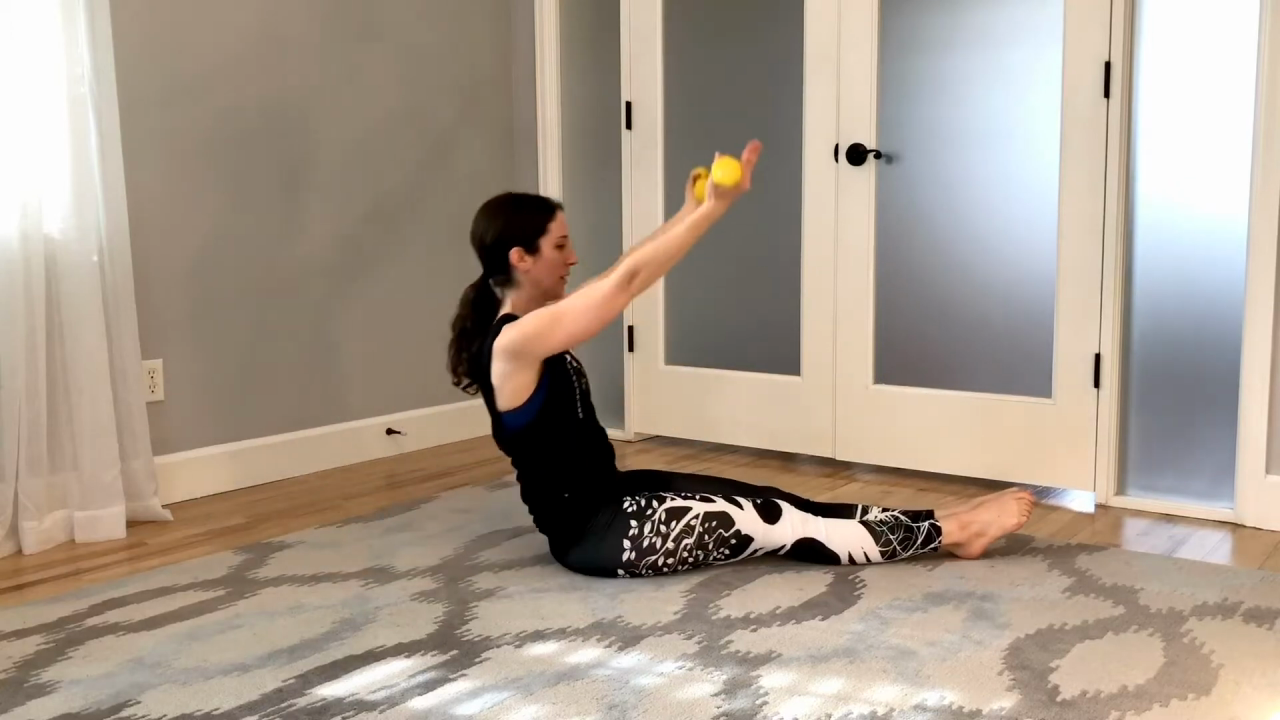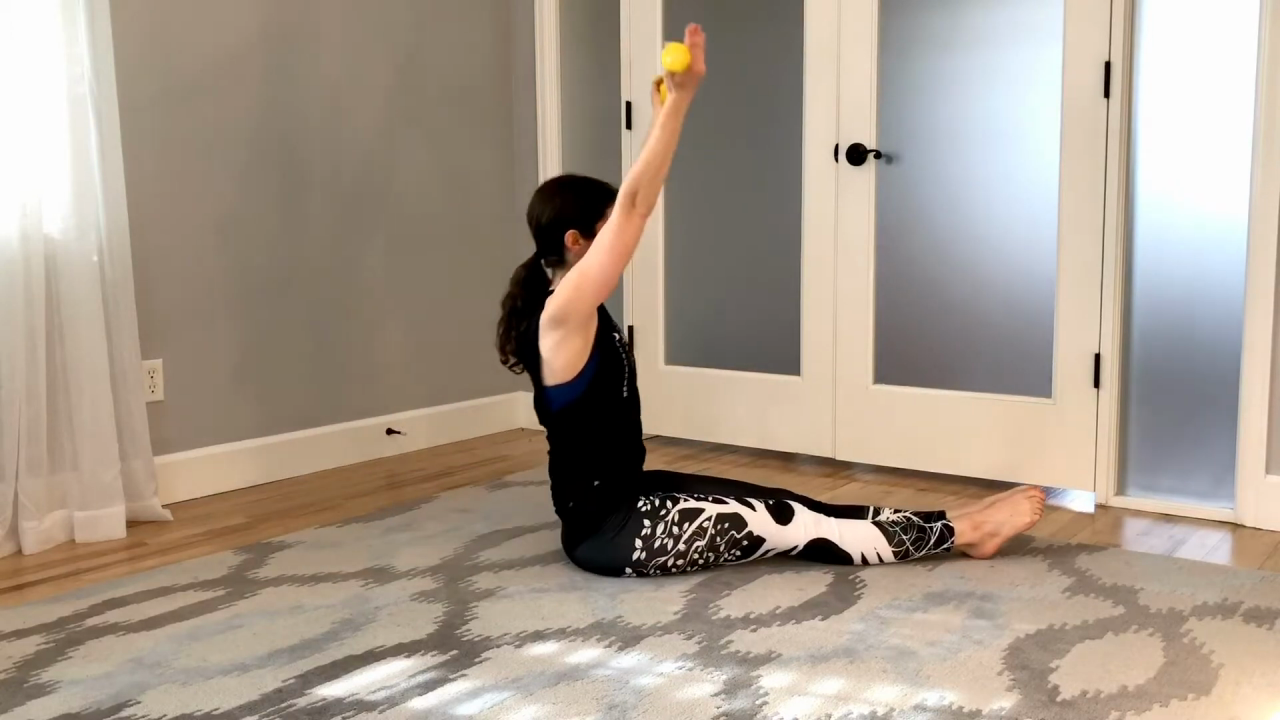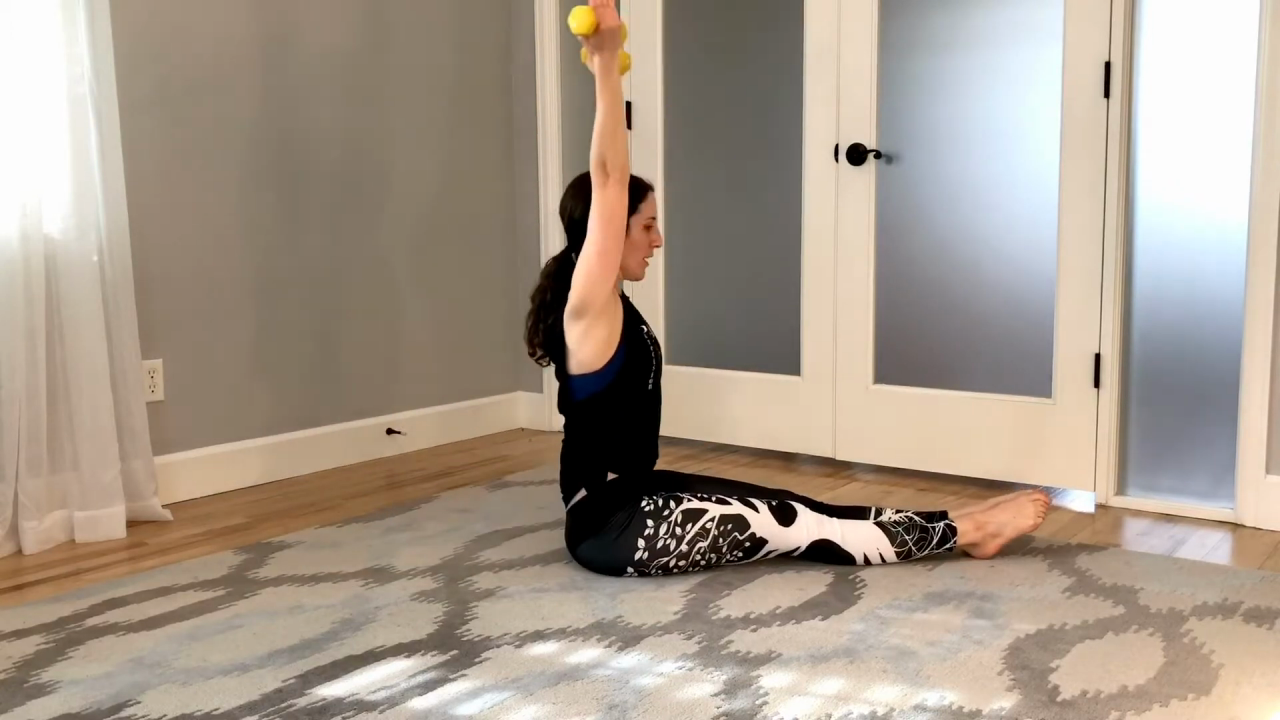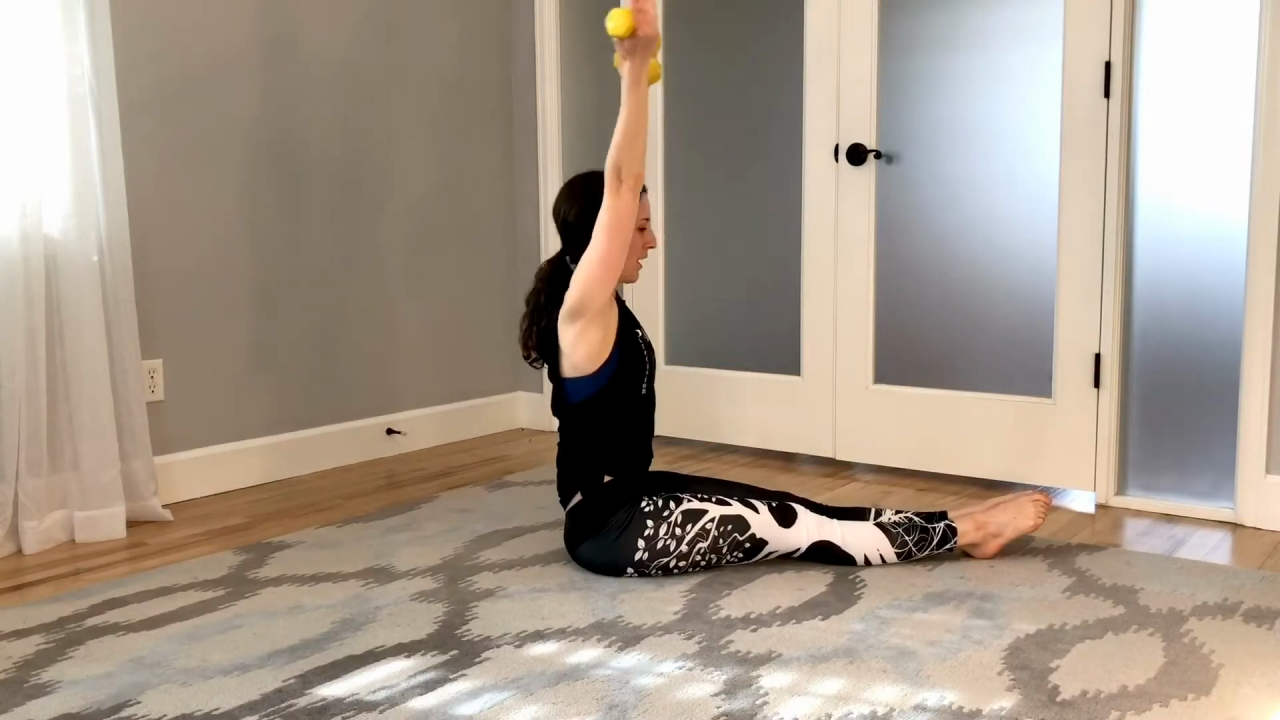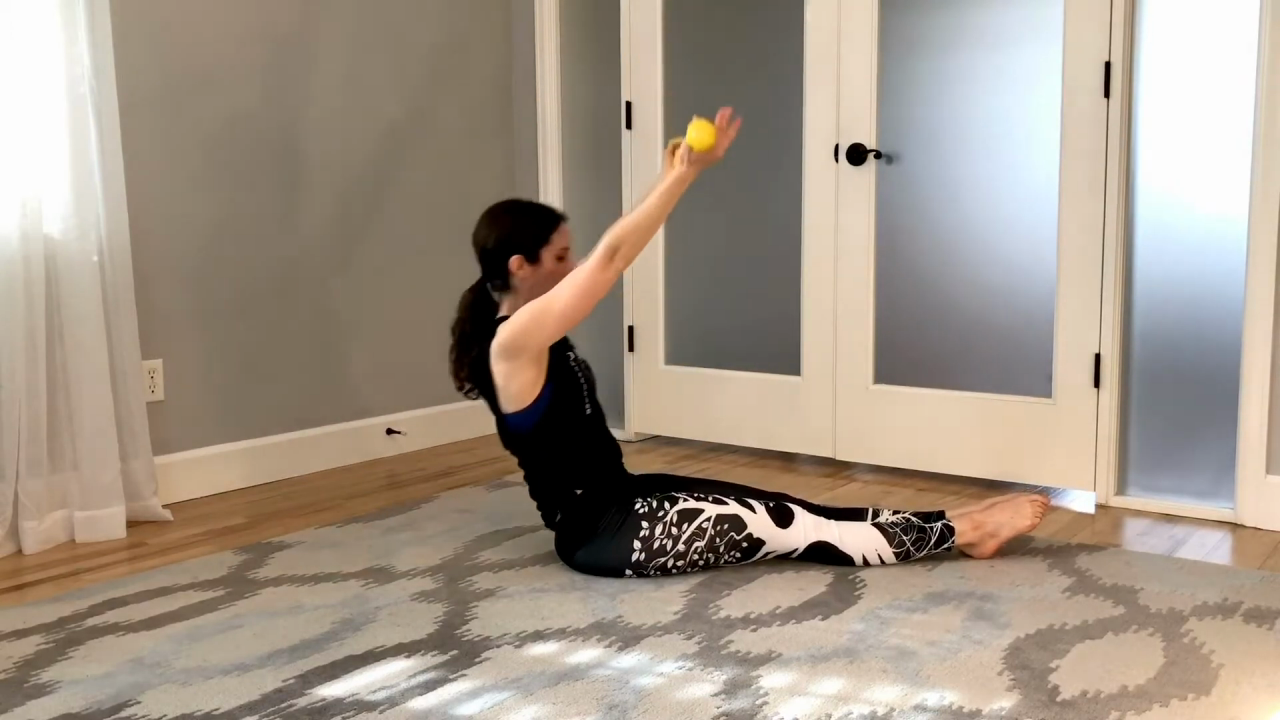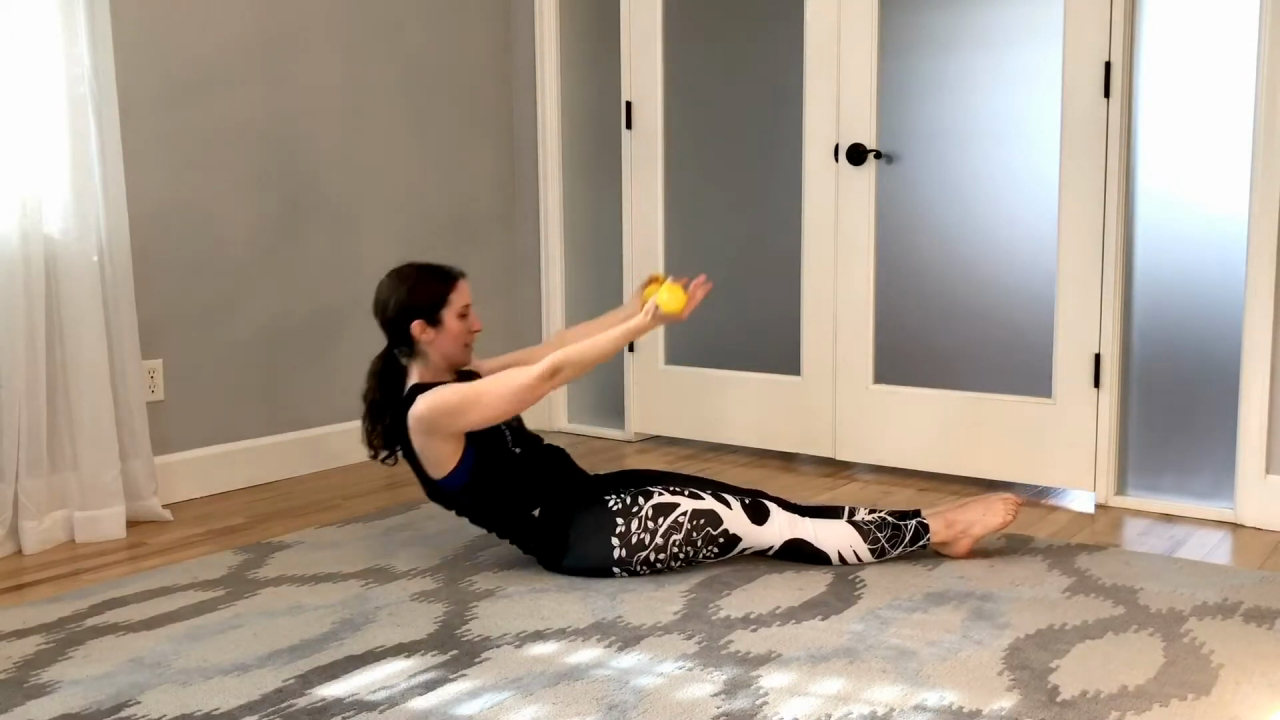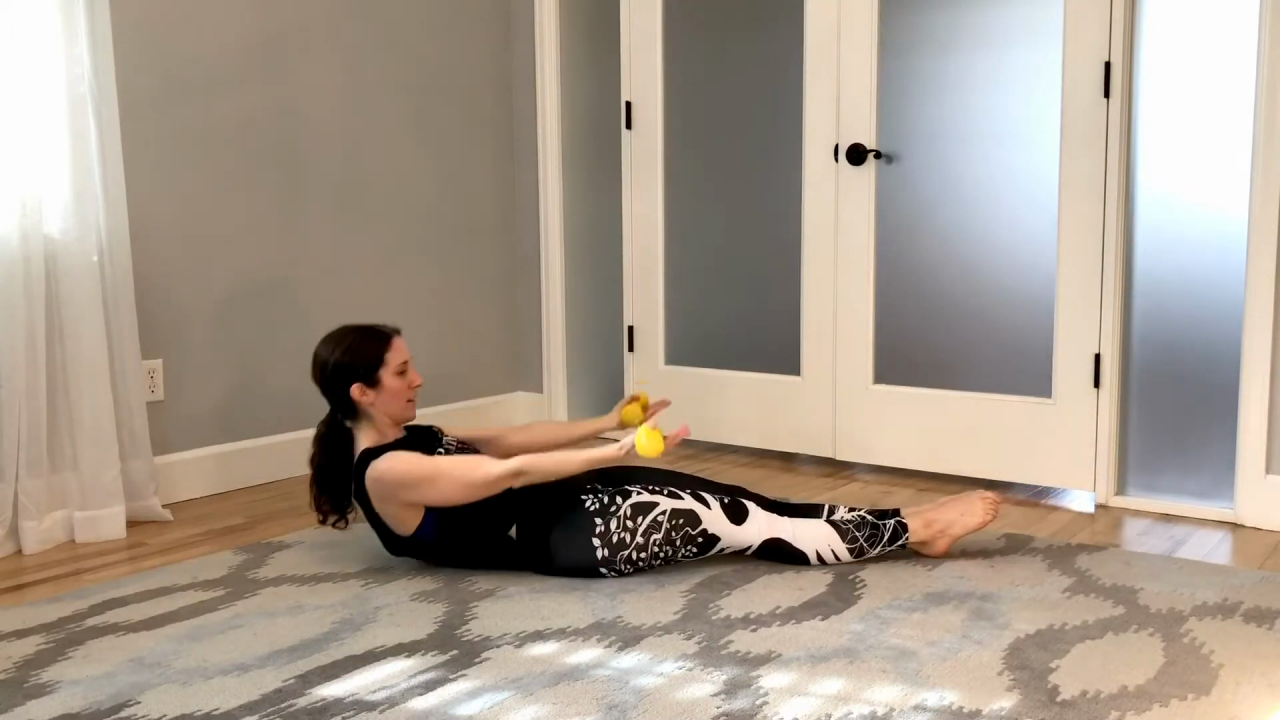
dt=0.3s
person 1, frame 1
left shoulder: (533, 323)
right shoulder: (516, 340)
left elbow: (620, 276)
right elbow: (628, 279)
left wrist: (696, 209)
right wrist: (715, 208)
left hip: (612, 502)
right hip: (594, 532)
left knee: (773, 506)
right knee: (774, 522)
left ankle: (938, 527)
right ankle: (946, 531)
person 1, frame 2
left shoulder: (576, 310)
right shoulder: (564, 311)
left elbow: (625, 209)
right elbow: (631, 208)
left wrist: (669, 104)
right wrist: (679, 101)
left hip: (625, 503)
right hip: (606, 529)
left knee: (788, 510)
right knee: (787, 526)
left ankle: (950, 523)
right ankle: (958, 533)
person 1, frame 3
left shoulder: (602, 306)
right shoulder: (588, 304)
left elbow: (613, 182)
right elbow: (609, 182)
left wrist: (607, 69)
right wrist: (606, 66)
left hip: (632, 500)
right hip: (612, 526)
left knee: (794, 511)
right knee: (786, 526)
left ankle: (951, 526)
right ankle: (962, 532)
person 1, frame 4
left shoulder: (596, 307)
right shoulder: (584, 306)
left elbow: (621, 199)
right elbow: (616, 193)
left wrist: (636, 74)
right wrist: (635, 73)
left hip: (631, 499)
right hip: (610, 526)
left knee: (794, 513)
right knee: (785, 528)
left ankle: (954, 524)
right ankle: (963, 534)
person 1, frame 5
left shoulder: (525, 327)
right shoulder: (515, 339)
left elbow: (604, 256)
right elbow: (608, 257)
left wrist: (676, 174)
right wrist: (685, 173)
left hip: (617, 506)
right hip: (597, 530)
left knee: (781, 511)
right knee: (780, 526)
left ankle: (948, 527)
right ankle: (955, 531)
person 1, frame 6
left shoulder: (453, 382)
right shoulder: (431, 410)
left elbow: (549, 352)
right elbow: (550, 372)
left wrist: (632, 312)
right wrist: (648, 320)
left hip: (592, 500)
right hip: (578, 534)
left knee: (760, 506)
right knee: (758, 524)
left ankle: (926, 525)
right ankle: (931, 530)
person 1, frame 7
left shoulder: (406, 438)
right shoulder: (385, 472)
left elbow: (511, 438)
right elbow: (509, 472)
left wrist: (608, 424)
right wrist: (618, 449)
left hip: (569, 505)
right hip: (563, 537)
left knee: (739, 504)
right knee: (735, 523)
left ankle: (900, 524)
right ankle: (908, 530)
